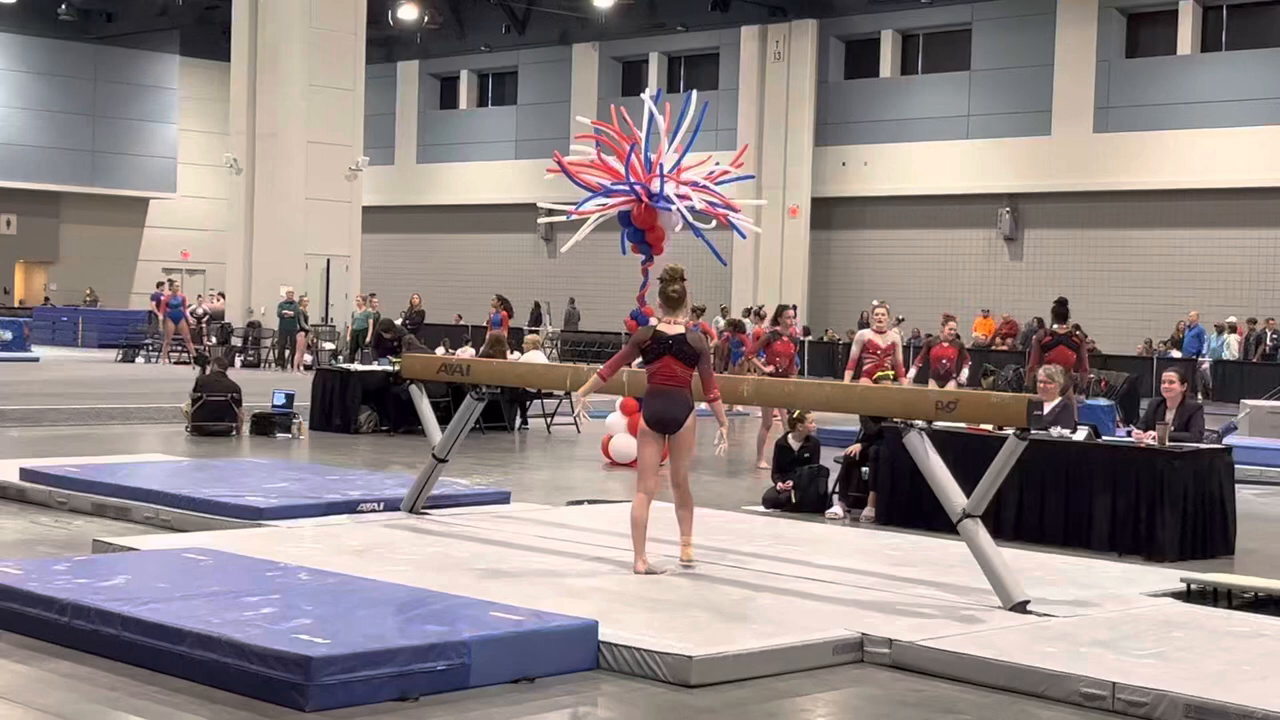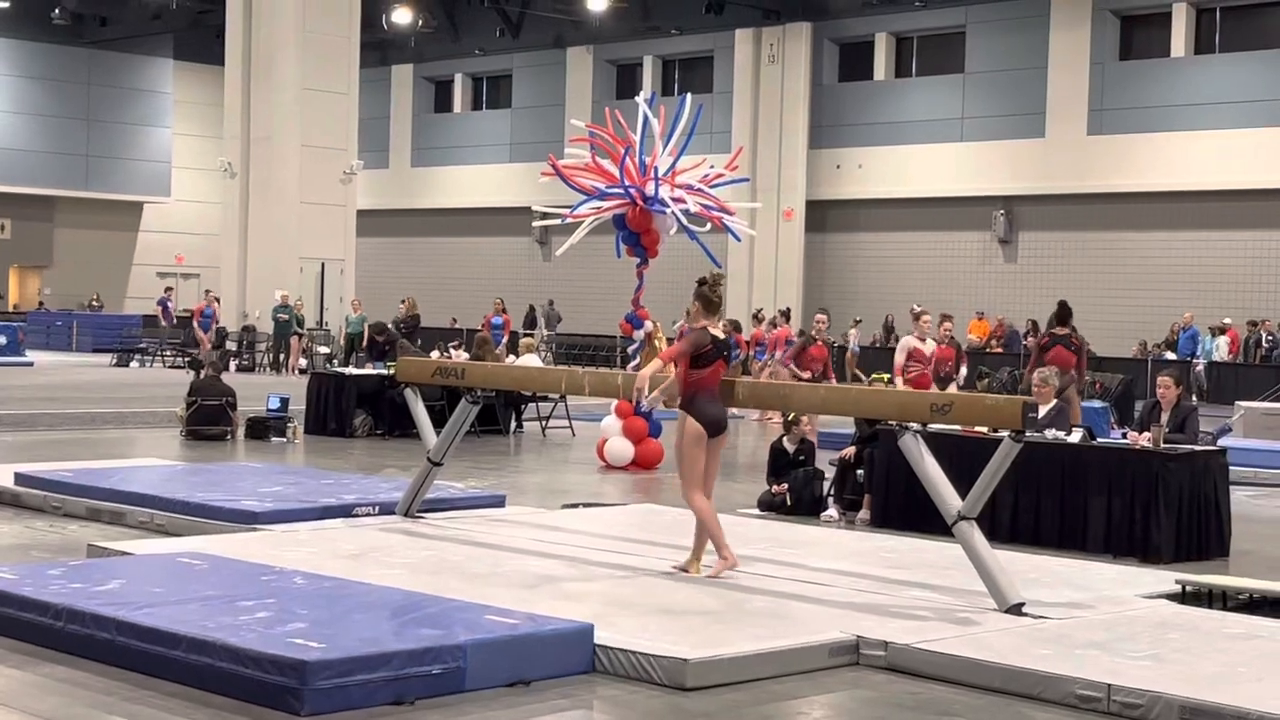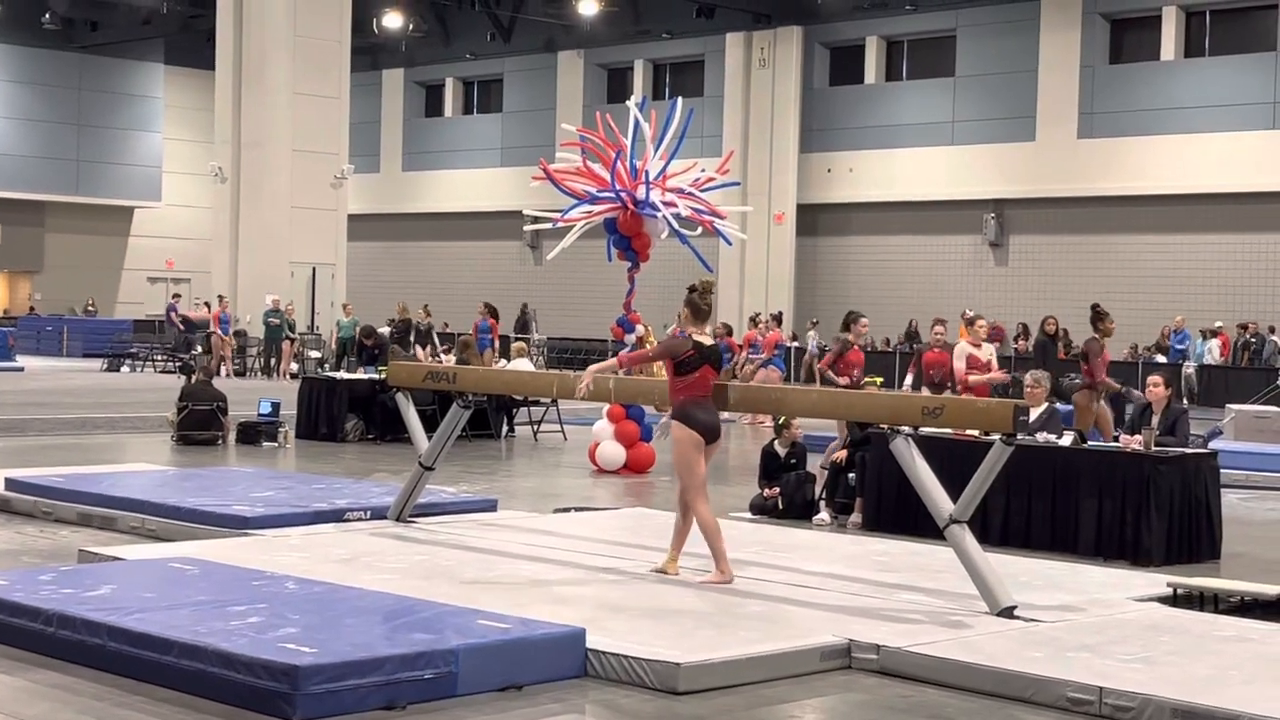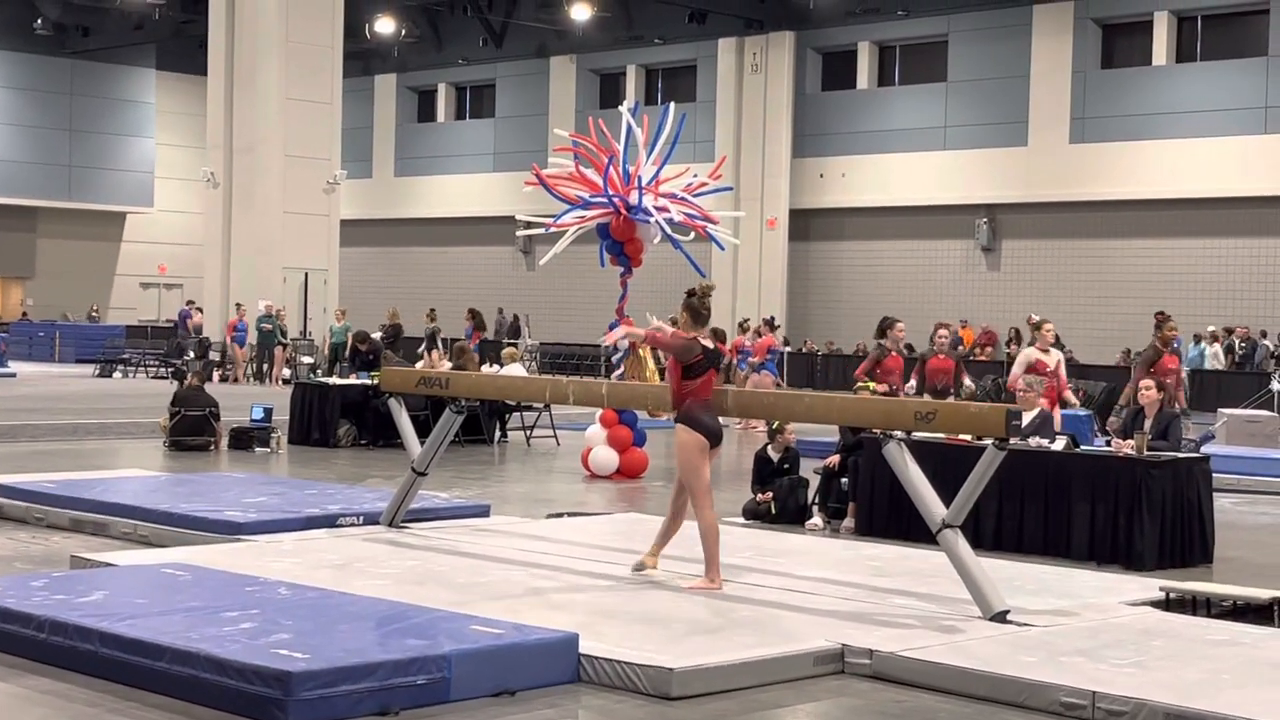
dt=0.7s
person 1, frame 1
left shoulder: (646, 334)
right shoulder: (696, 339)
left elbow: (615, 364)
right elbow: (709, 385)
left wrist: (583, 391)
right wrist: (722, 424)
left hip: (652, 408)
right hip: (681, 410)
left knee: (644, 489)
right knee: (681, 483)
left ankle: (640, 558)
right ankle: (686, 548)
person 1, frame 2
left shoulder: (698, 335)
right shoulder: (724, 342)
left elbow: (674, 352)
left wrist: (648, 370)
right wrist: (660, 392)
left hip: (696, 413)
right hip: (718, 414)
left knee: (692, 493)
right knee: (704, 493)
left ankle: (726, 553)
right ankle: (694, 560)
person 1, frame 3
left shoulder: (681, 343)
right shoulder: (716, 350)
left elbow: (638, 357)
left wrist: (596, 368)
right wrist: (671, 417)
left hip: (689, 422)
right hip: (711, 421)
left knee: (697, 499)
right knee: (687, 495)
left ankle: (723, 567)
right ankle: (672, 560)
person 1, frame 4
left shoulder: (688, 346)
right shoulder: (711, 348)
left elbow: (657, 339)
left wrist: (625, 330)
right wrist: (666, 329)
left hip: (692, 425)
right hip: (710, 424)
left knee: (702, 504)
right knee: (679, 496)
left ankle: (713, 576)
right ankle: (653, 553)
